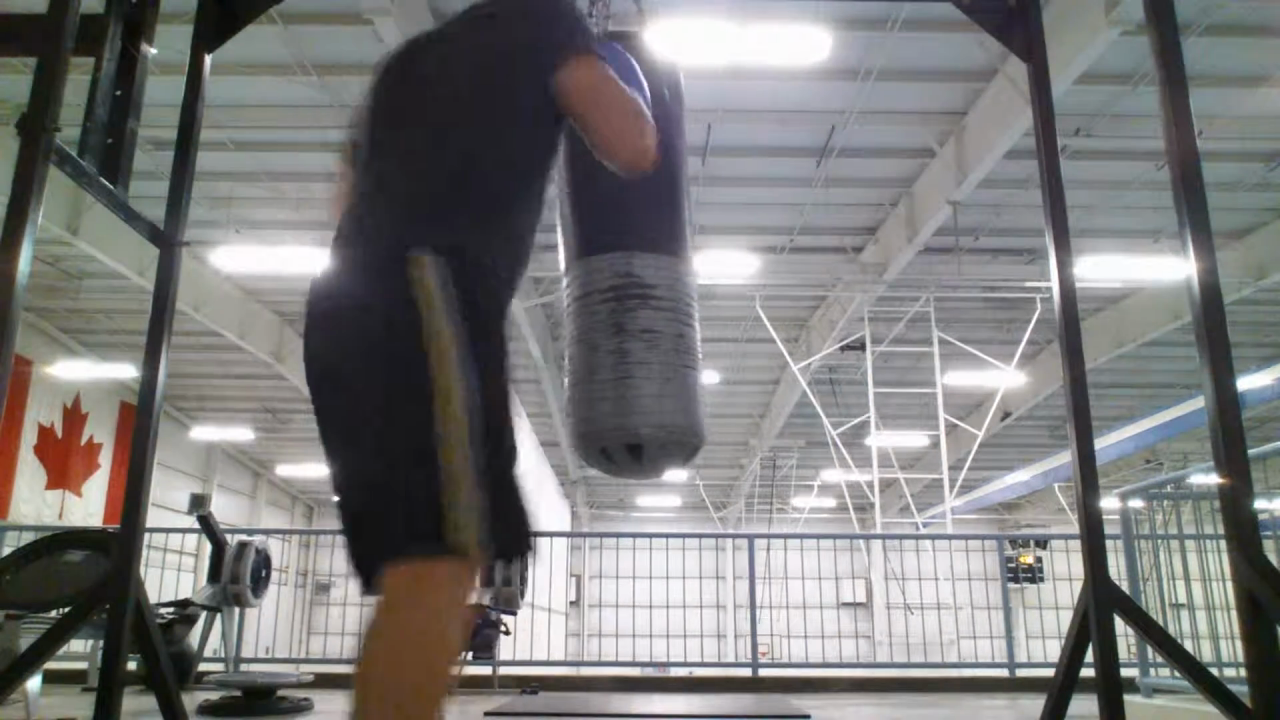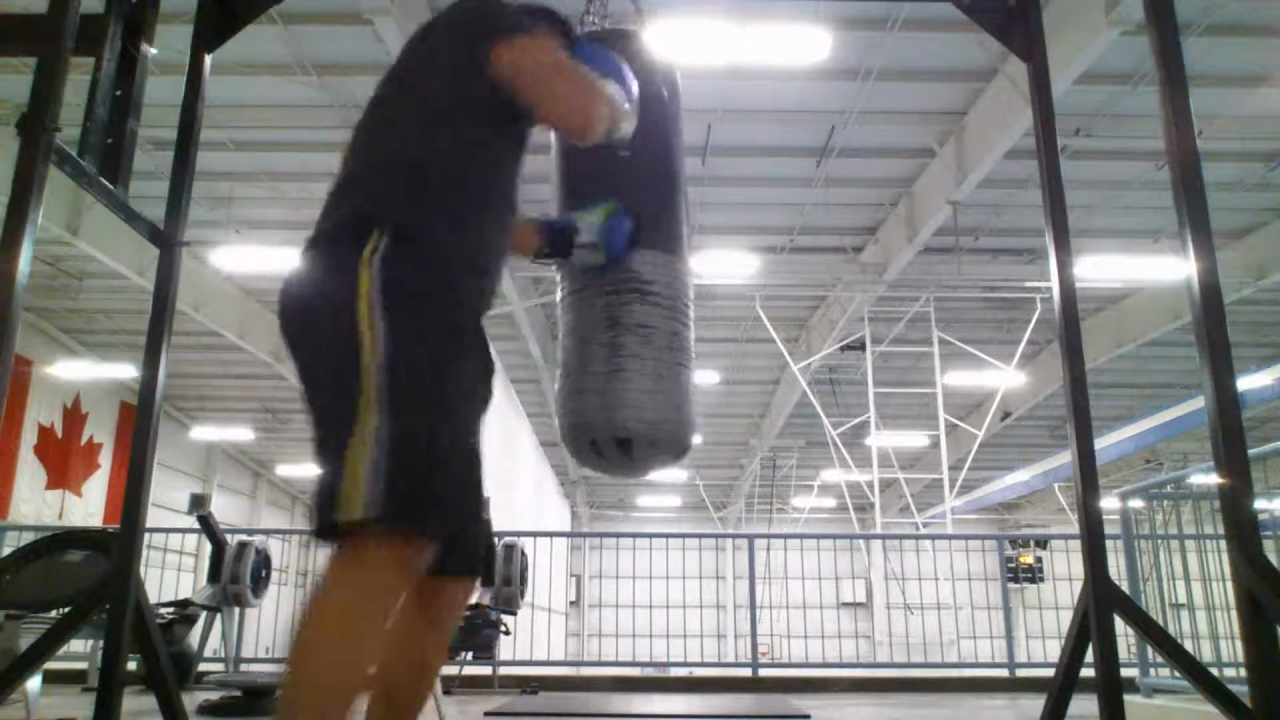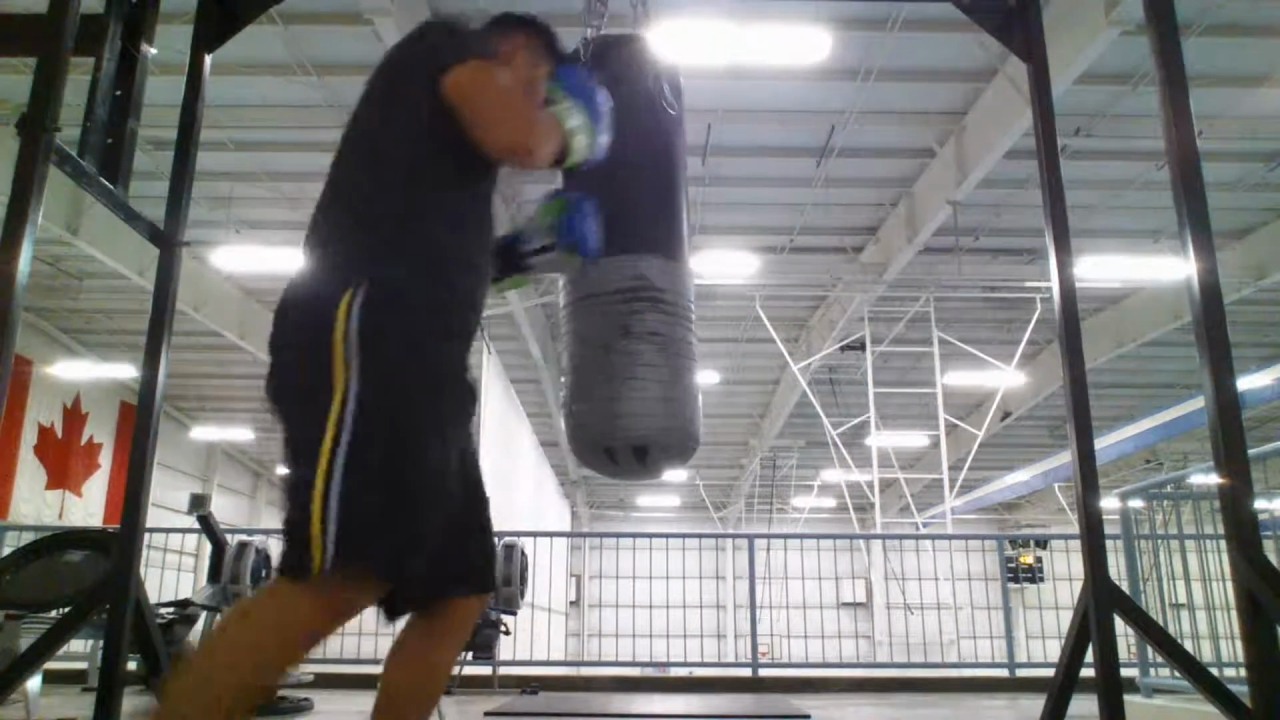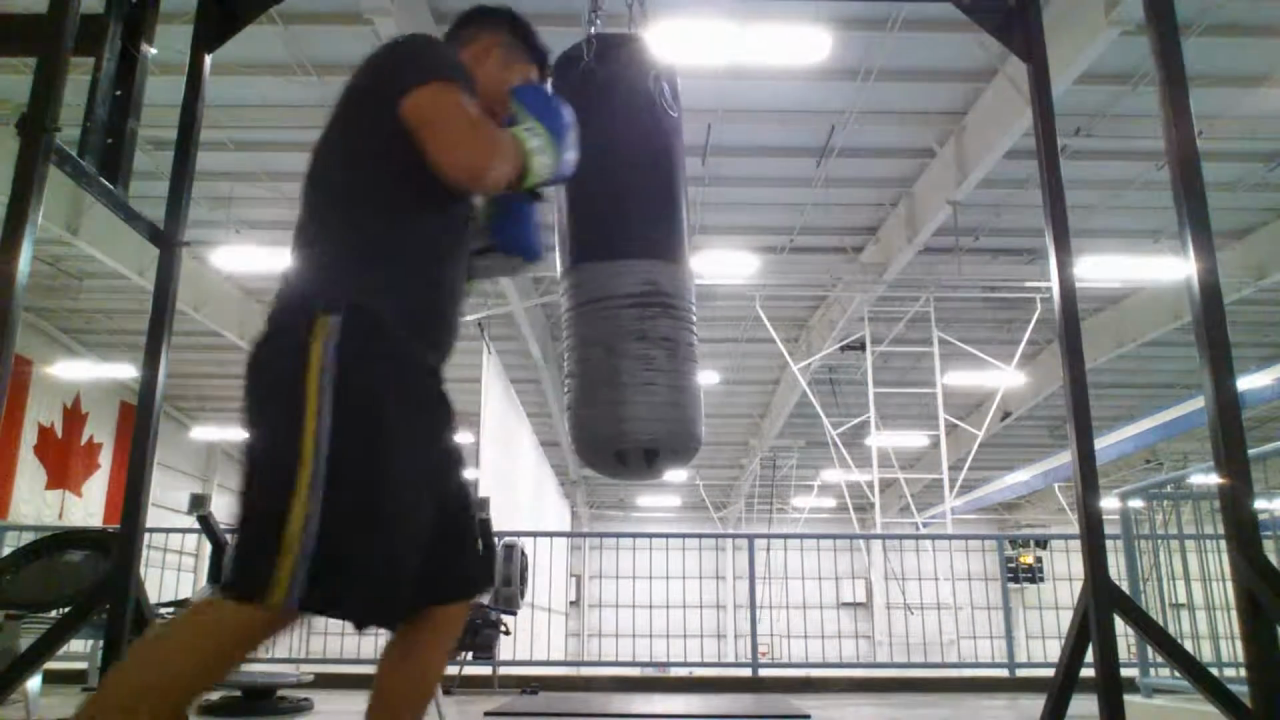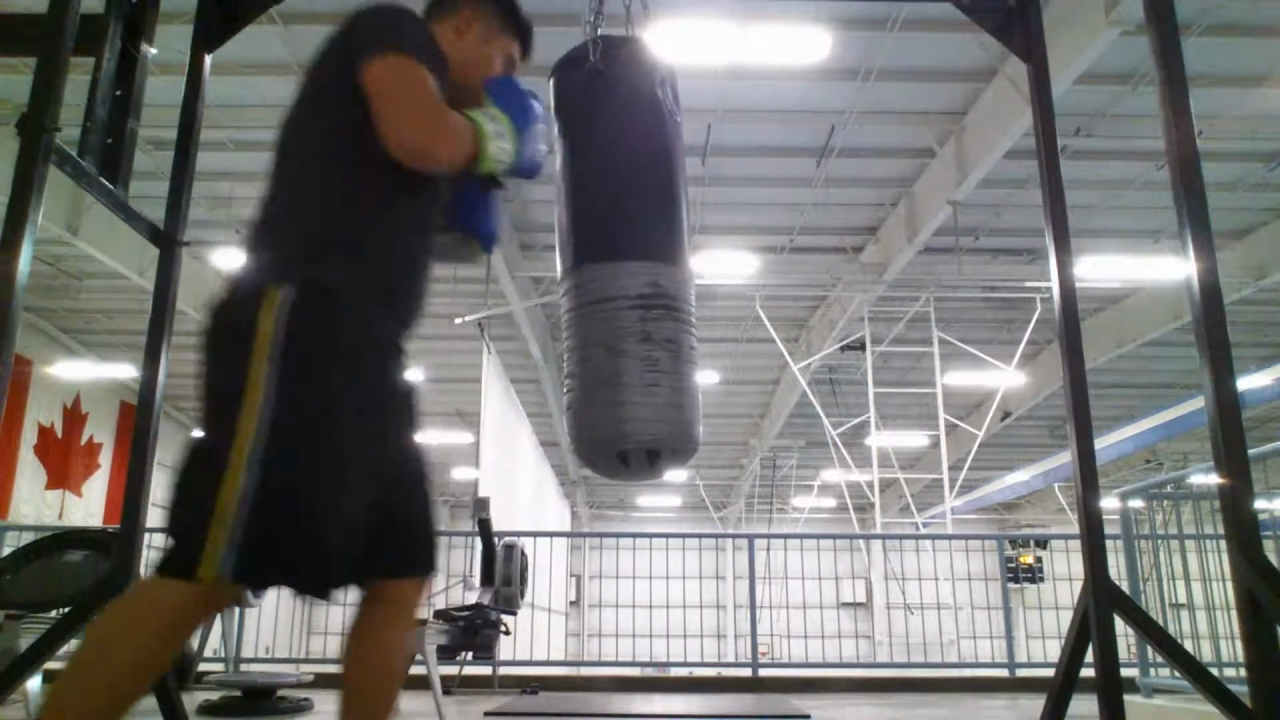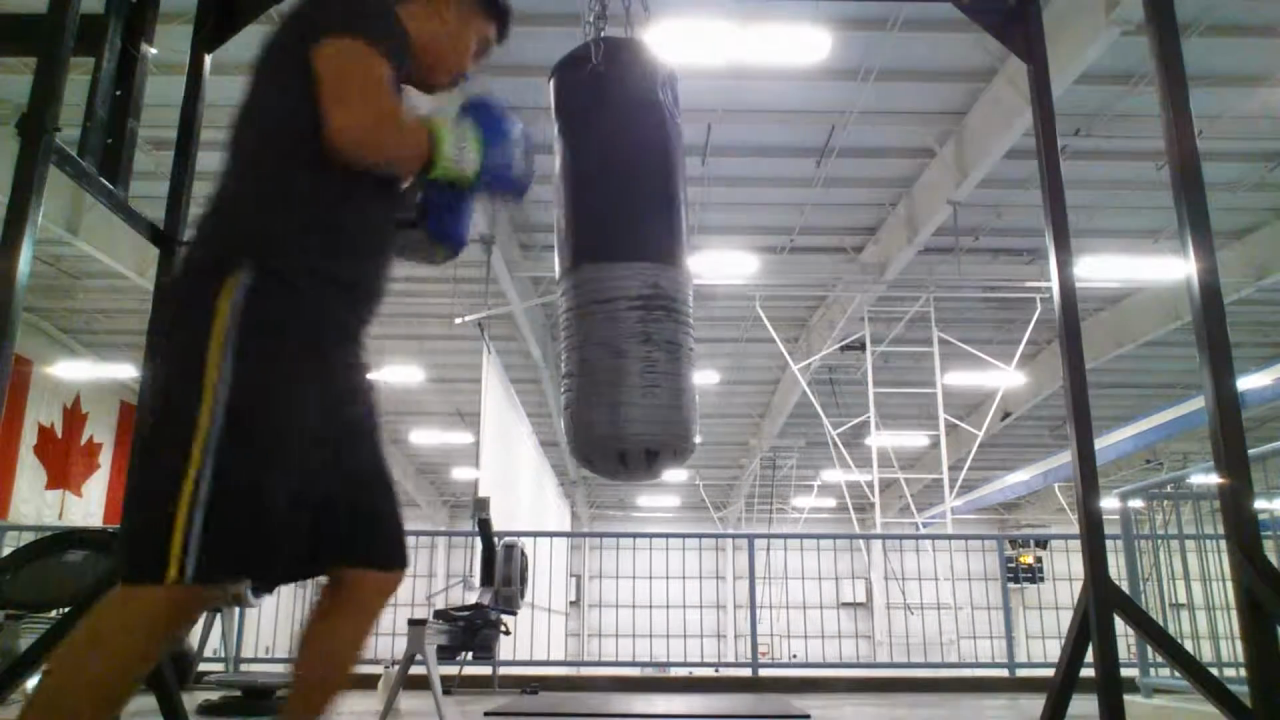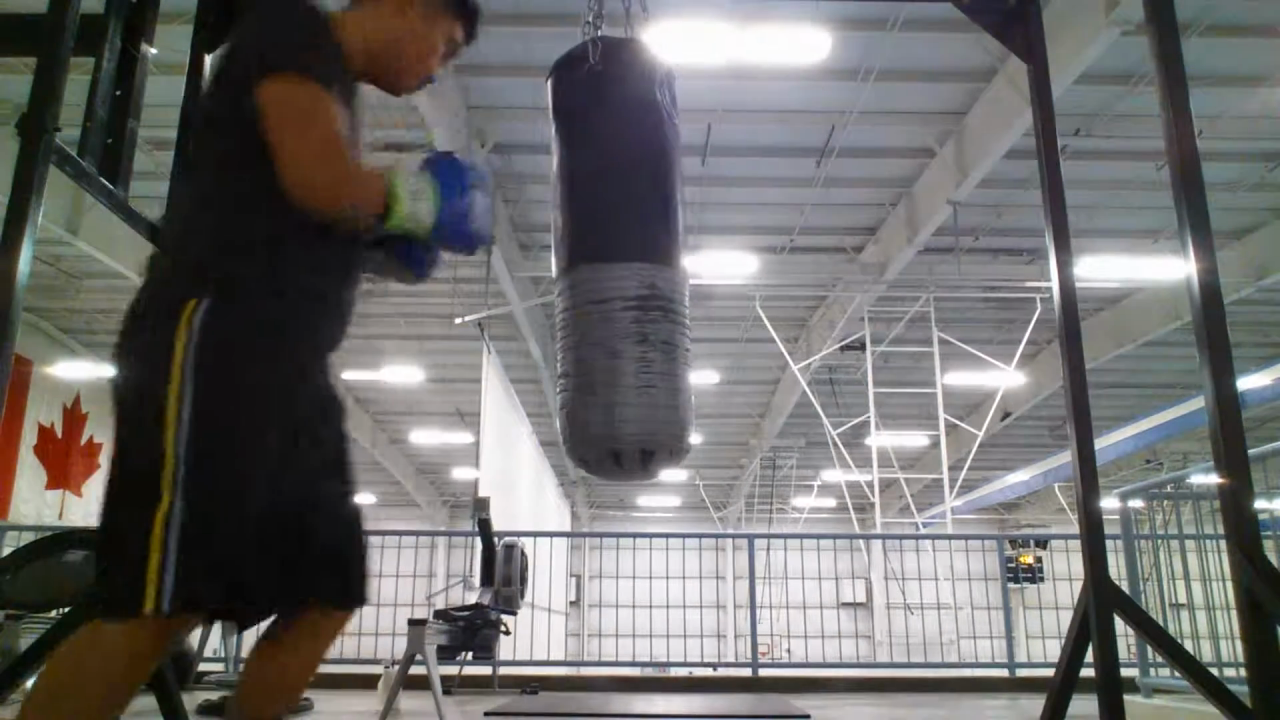
dt=0.1s
person 1, frame 1
left shoulder: (411, 62)
right elbow: (632, 149)
right wrist: (614, 88)
left hip: (352, 313)
right hip: (423, 295)
left knee: (415, 577)
right knee: (440, 566)
person 1, frame 2
left shoulder: (434, 70)
right elbow: (580, 114)
left wrist: (567, 236)
right wrist: (617, 100)
right hip: (386, 284)
left knee: (445, 573)
right knee: (393, 549)
person 1, frame 3
right shoulder: (448, 42)
right elbow: (519, 141)
right wrist: (573, 124)
left hip: (412, 367)
right hip: (369, 332)
left knee: (460, 593)
right knee: (333, 584)
person 1, frame 4
left shoulder: (401, 115)
right shoulder: (416, 58)
right elbow: (472, 160)
left wrist: (500, 235)
right wrist: (535, 146)
left hip: (395, 382)
right hip: (341, 360)
left knee: (447, 598)
right knee: (263, 604)
person 1, frame 5
left shoulder: (392, 87)
right elbow: (423, 141)
left wrist: (463, 211)
right wrist: (495, 133)
left hip: (350, 359)
right hip: (297, 330)
left knee: (401, 581)
right knee: (204, 577)
person 1, frame 6
left shoulder: (360, 72)
right elbow: (364, 135)
right wrist: (463, 148)
left hip: (313, 347)
right hip: (247, 318)
left knee: (369, 570)
right knee: (179, 581)
person 1, frame 7
left shoulder: (325, 79)
right elbow: (320, 180)
left wrist: (409, 230)
right wrist: (419, 197)
left hip: (287, 370)
right hip: (215, 345)
left knee: (327, 598)
right knee: (157, 608)
